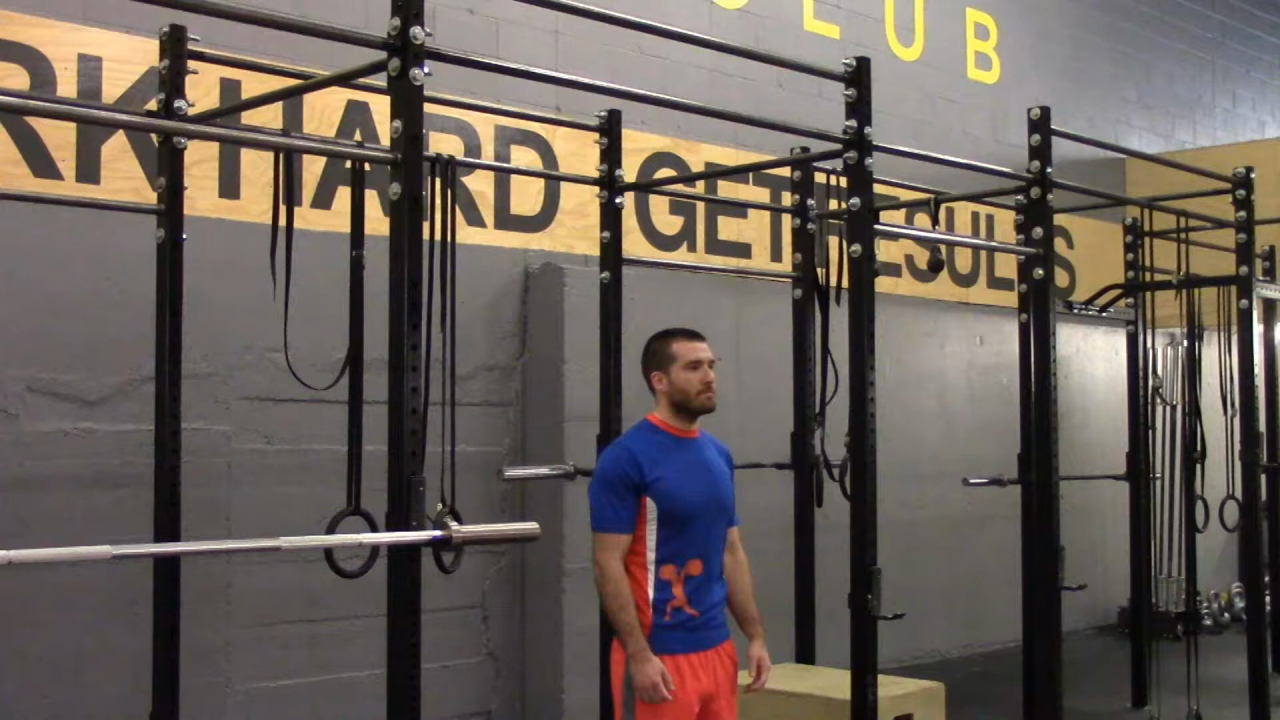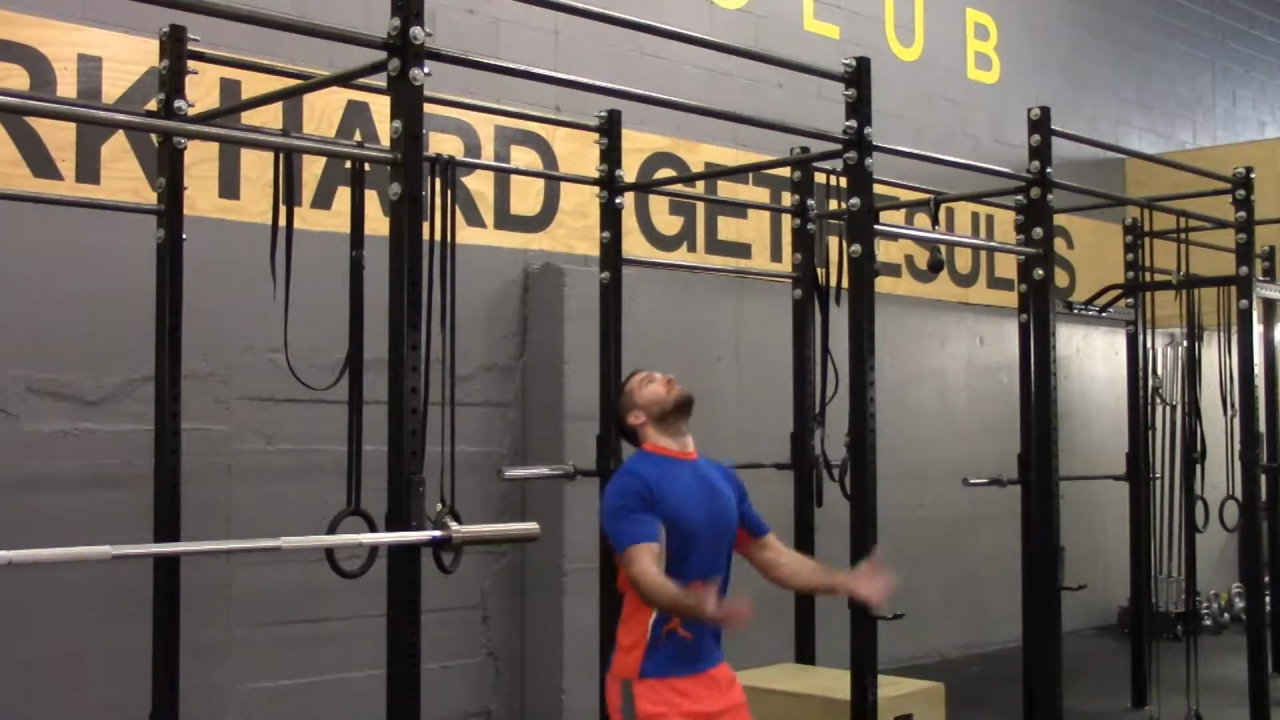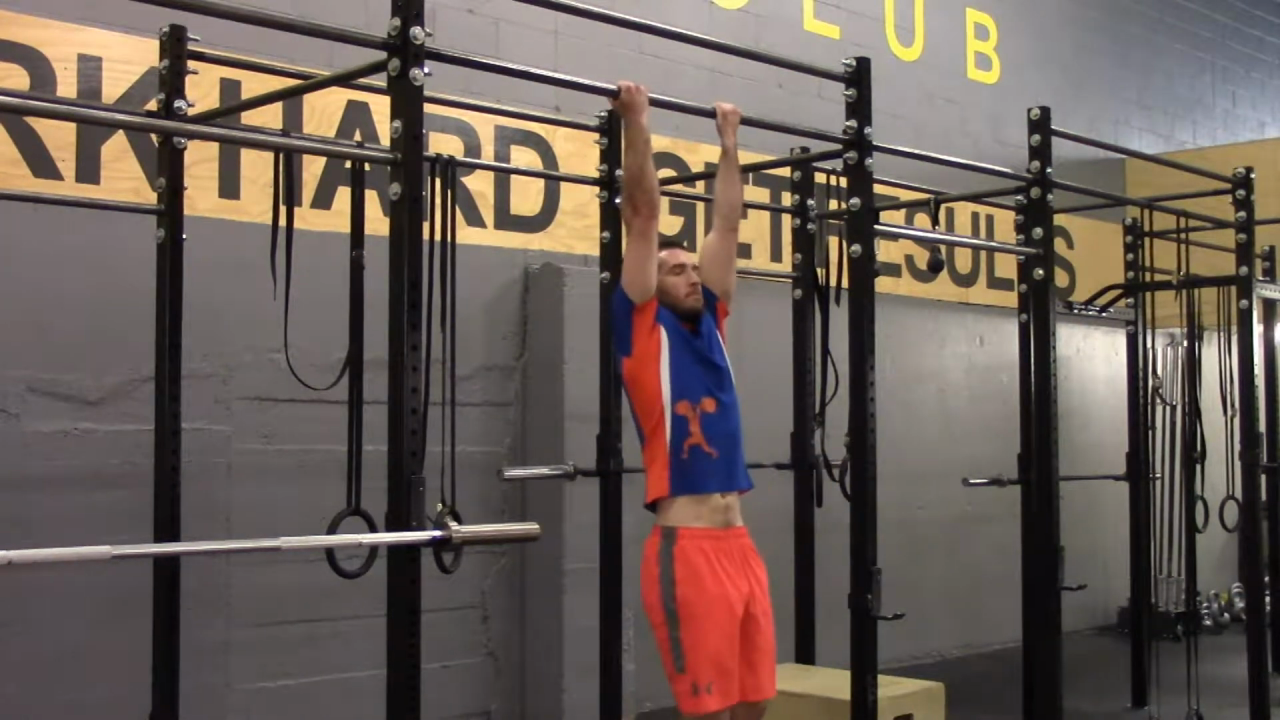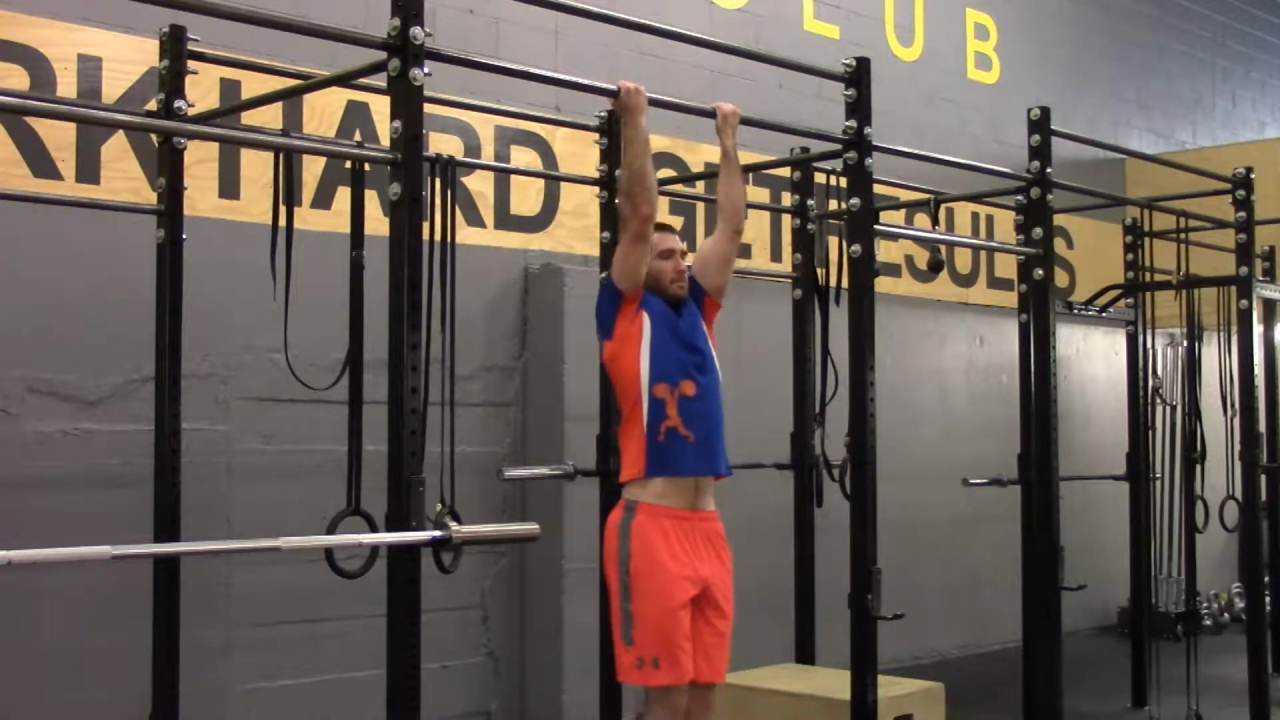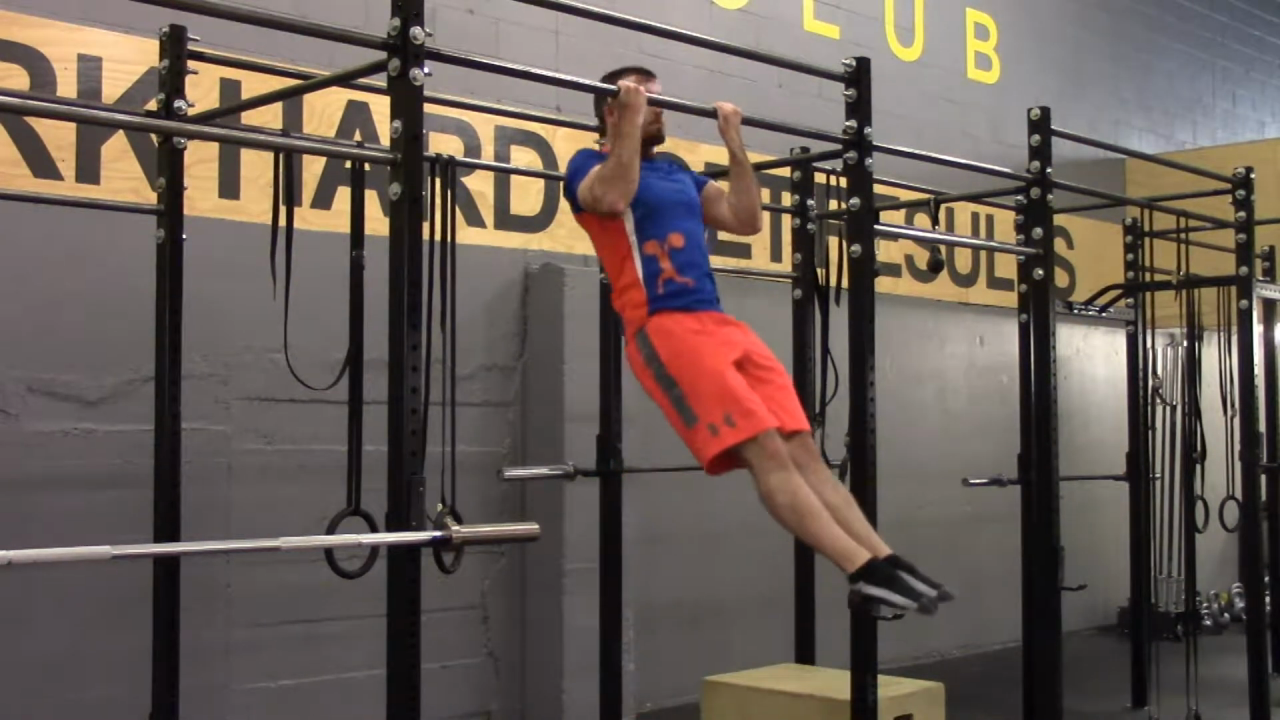
dt=1s
person 1, frame 1
left shoulder: (720, 456)
right shoulder: (626, 458)
right elbow: (608, 564)
left wrist: (755, 636)
right wrist: (639, 655)
left hip: (716, 649)
right hip: (658, 655)
person 1, frame 2
left shoulder: (721, 478)
right shoulder: (634, 482)
left elbow: (772, 556)
right elbow: (644, 575)
left wrist: (842, 582)
right wrist: (698, 608)
left hip: (711, 672)
right hip: (650, 679)
person 1, frame 3
left shoulder: (709, 326)
right shoulder: (643, 329)
left elbow: (727, 224)
right elbow: (642, 217)
left wrist: (728, 140)
right wrist: (635, 122)
left hip: (739, 549)
right hip: (684, 551)
person 1, frame 4
left shoulder: (696, 312)
right shoulder: (624, 311)
left elbow: (731, 227)
right elbow: (637, 216)
left wrist: (728, 140)
right wrist: (634, 122)
left hip: (708, 528)
right hip: (650, 528)
person 1, frame 5
left shoulder: (677, 171)
right shoulder: (591, 163)
left elbow: (747, 221)
right elbow: (613, 199)
left wrist: (732, 143)
right wrist: (629, 130)
left hip: (723, 324)
right hip: (662, 329)
left knee: (803, 451)
right knee: (767, 452)
left ankle: (887, 560)
right ankle: (865, 569)
